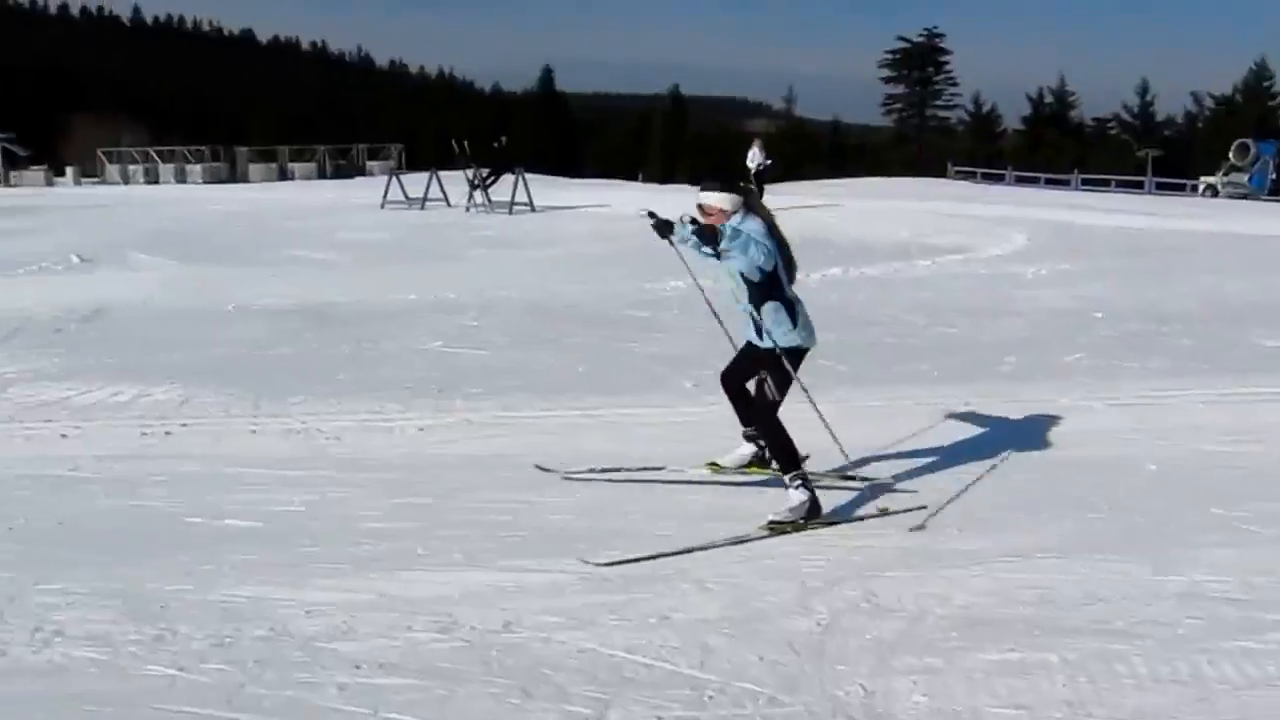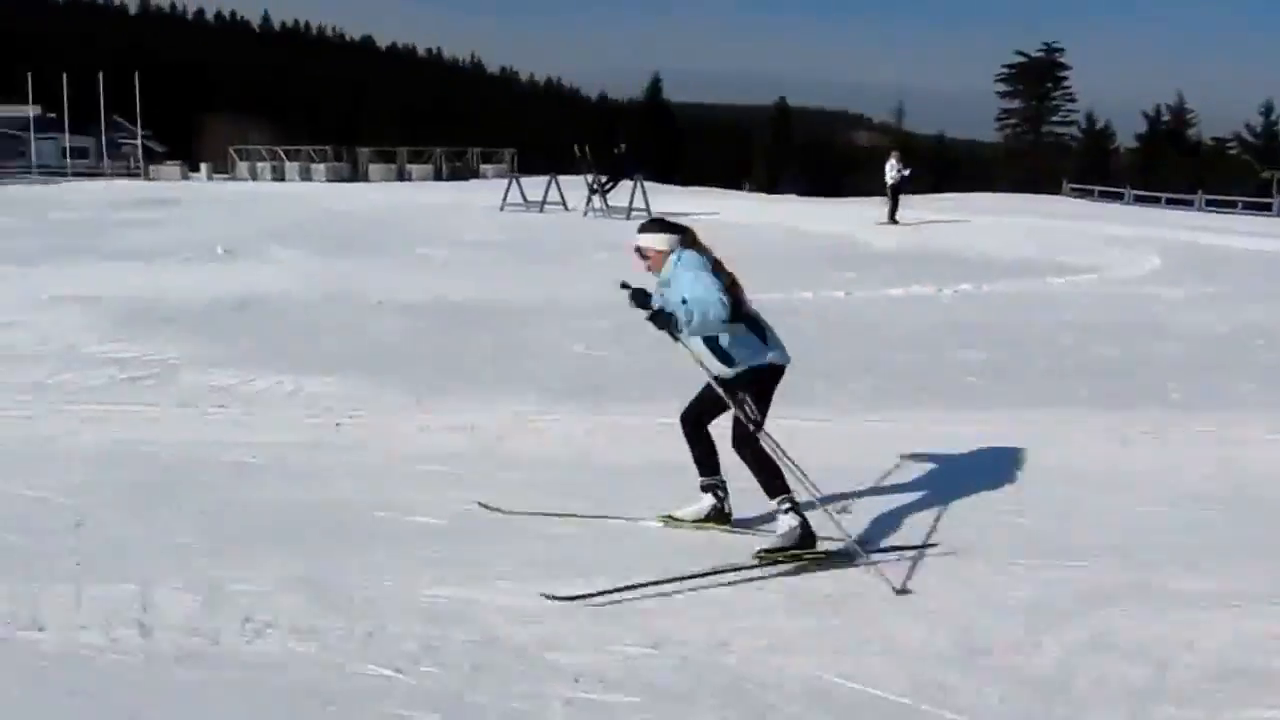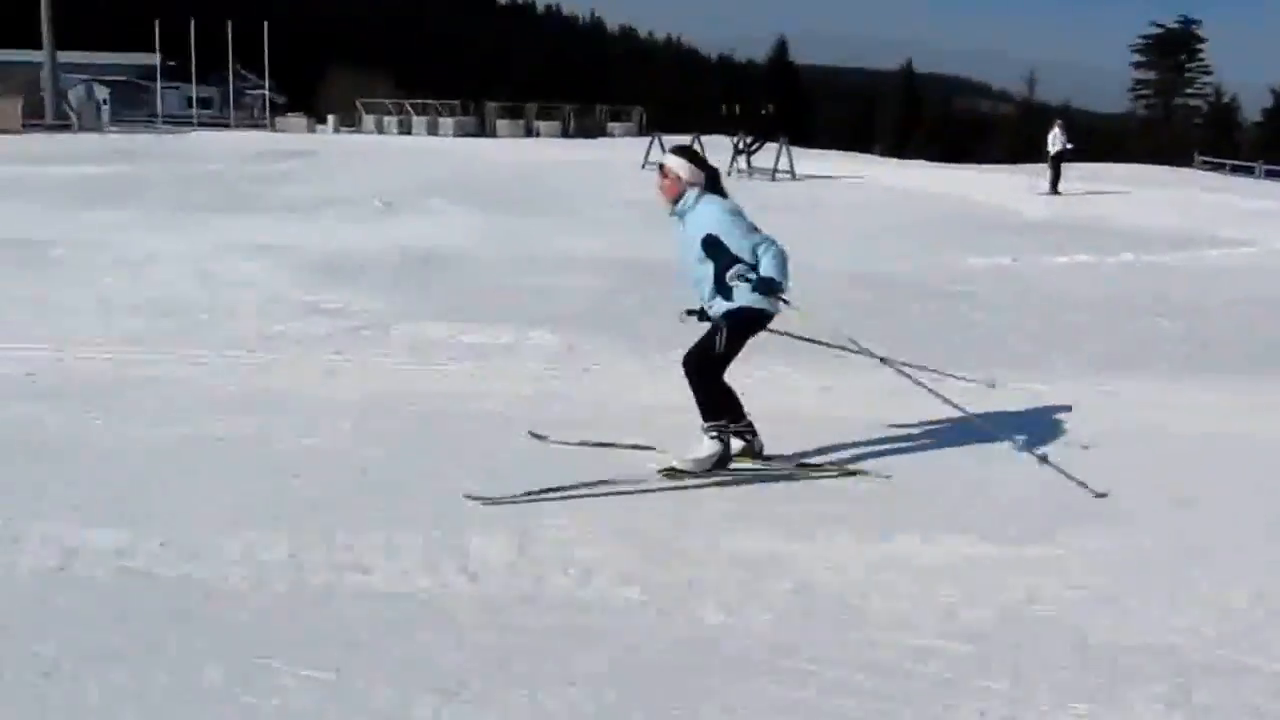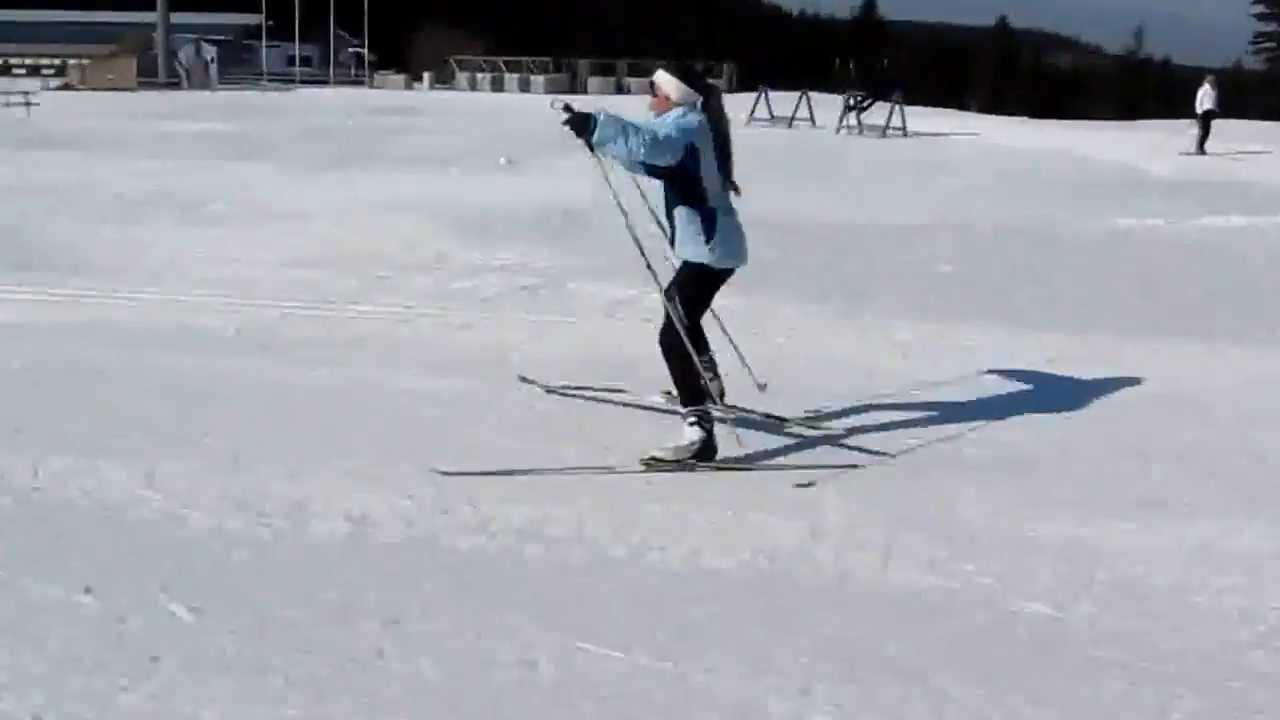
dt=0.4s
person 1, frame 1
left shoulder: (751, 228)
right shoulder: (739, 229)
left elbow: (761, 256)
right elbow: (708, 243)
left wrist: (720, 238)
right wrist: (674, 231)
left hip: (785, 337)
right hip: (766, 334)
left knee: (765, 415)
right knee: (731, 380)
left ankle: (803, 496)
right ankle: (757, 446)
person 1, frame 2
left shoulder: (689, 267)
right shoulder: (684, 266)
left elbow: (716, 310)
left wrist: (674, 320)
right wrist: (653, 303)
left hip: (758, 362)
right hip: (737, 364)
left knee: (745, 441)
right knee: (692, 419)
left ankle: (793, 522)
right ankle: (714, 500)
person 1, frame 3
left shoulder: (715, 213)
right shoulder: (691, 214)
left elbow: (768, 250)
left wrist: (771, 281)
right wrist: (710, 305)
left hip: (748, 306)
right hip: (729, 307)
left knee: (696, 363)
right knee: (709, 373)
left ankle: (717, 444)
right ankle: (745, 438)
person 1, frame 4
left shoulder: (684, 128)
right shoulder: (694, 126)
left elbow: (648, 145)
right elbow: (654, 152)
left wrist: (597, 126)
right wrist: (598, 130)
left hip: (704, 252)
right hip: (719, 245)
left knee: (673, 336)
right knee: (680, 309)
left ankle: (698, 431)
right ankle: (706, 381)
